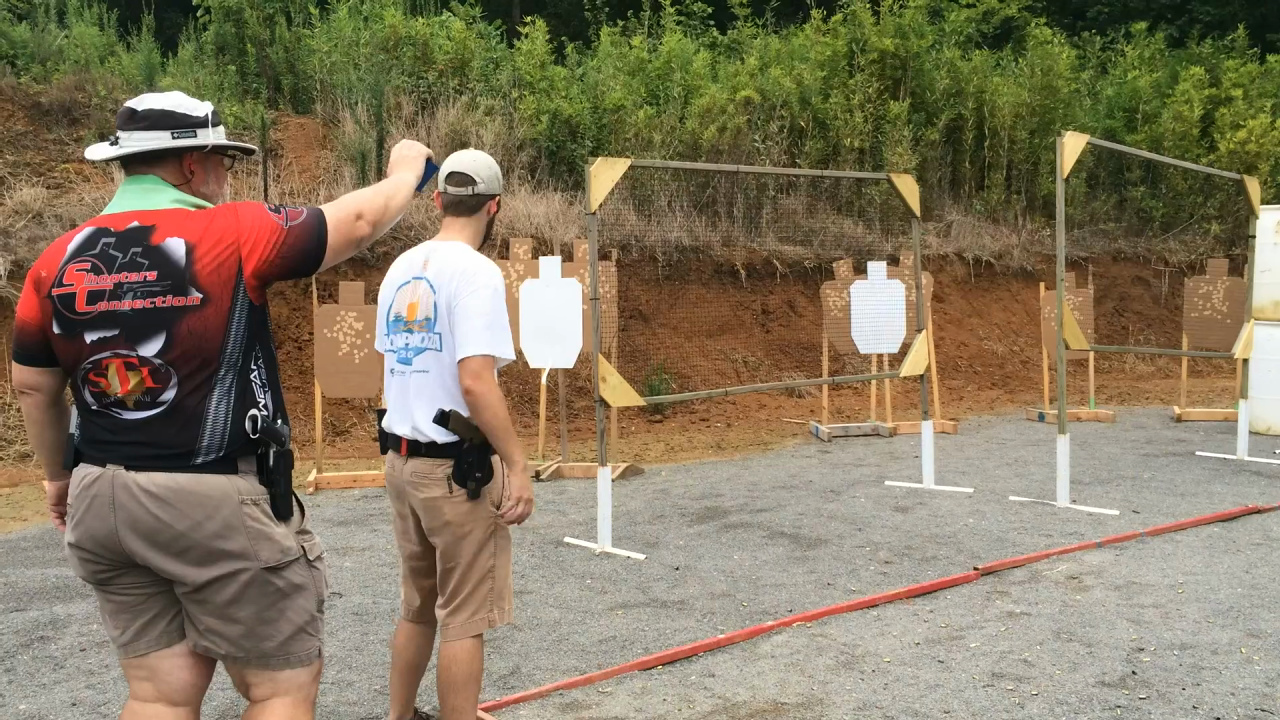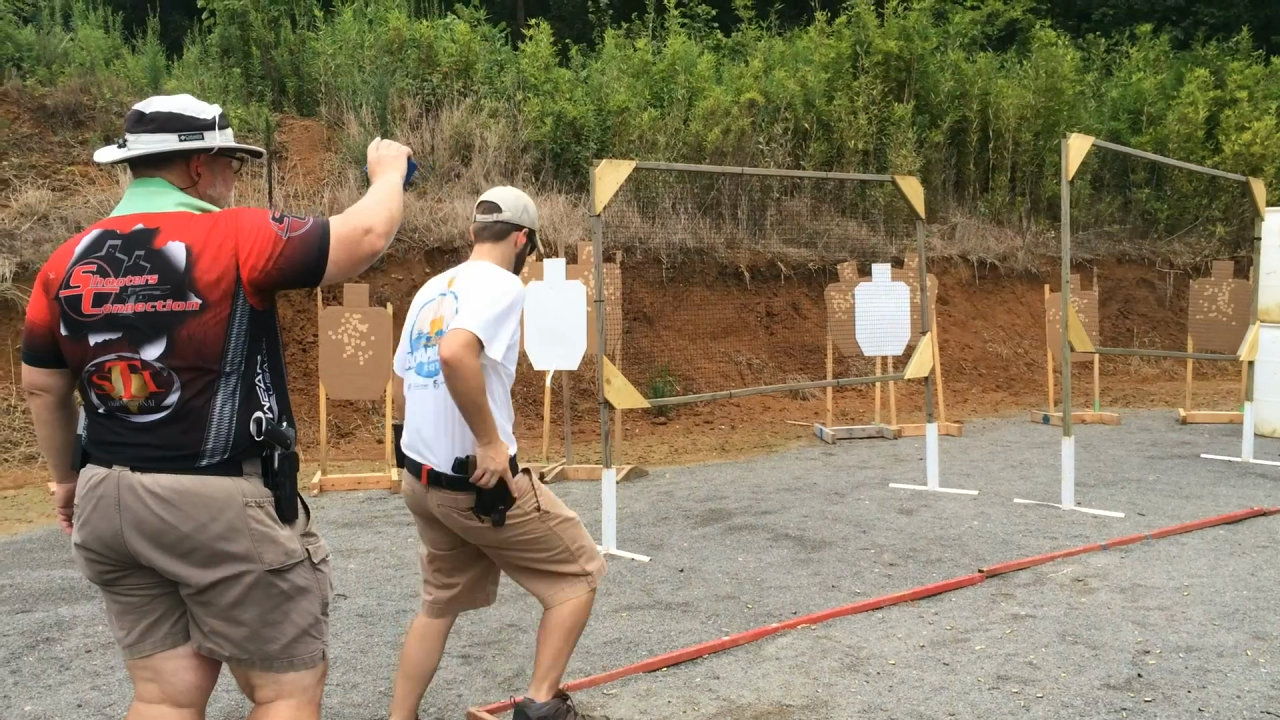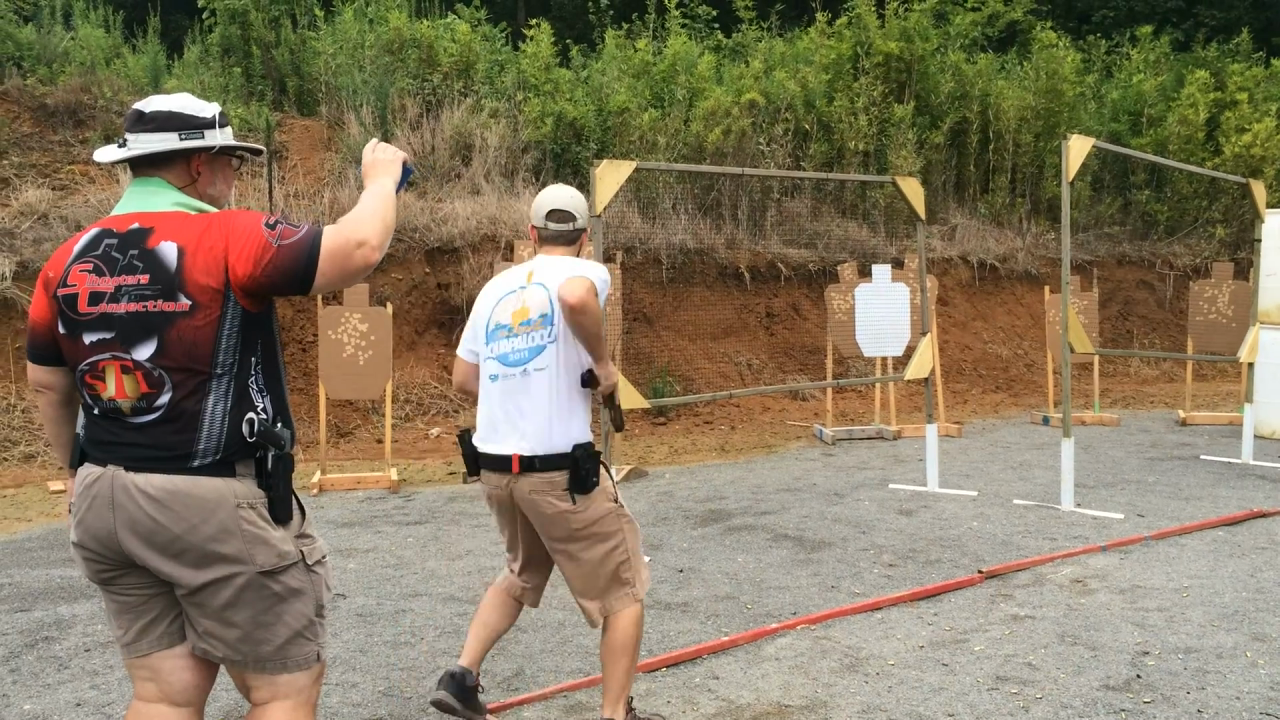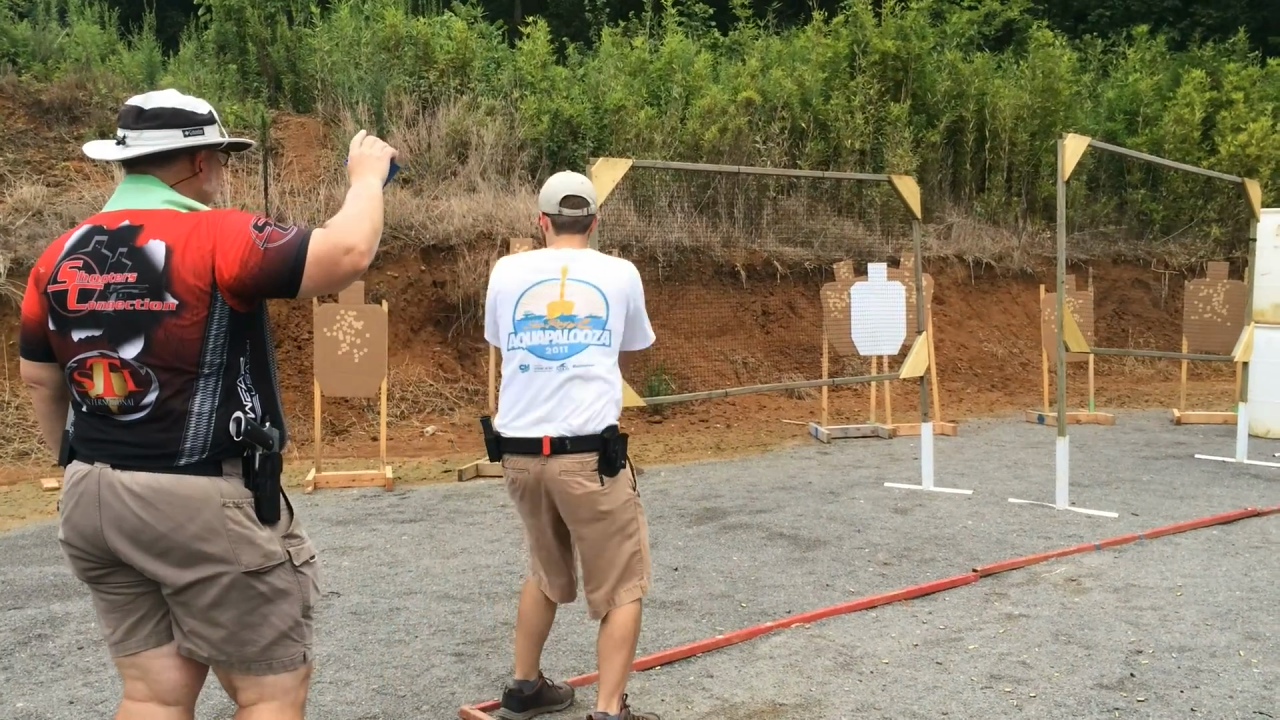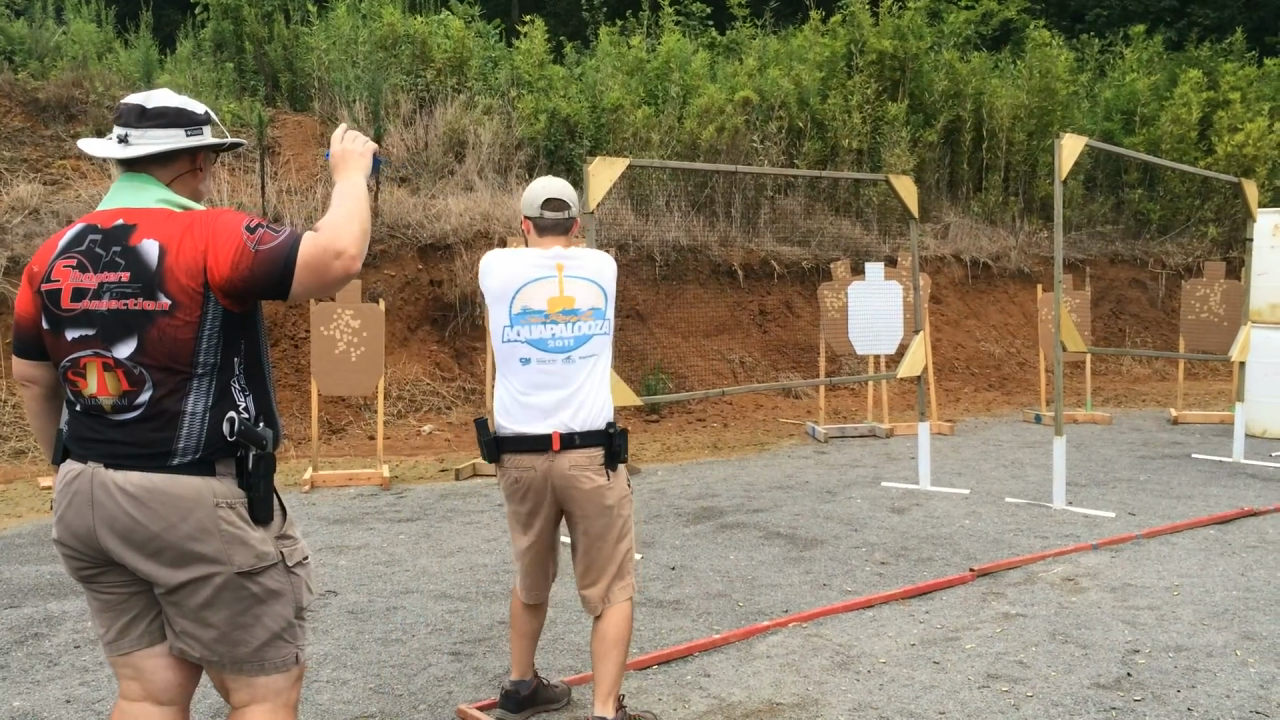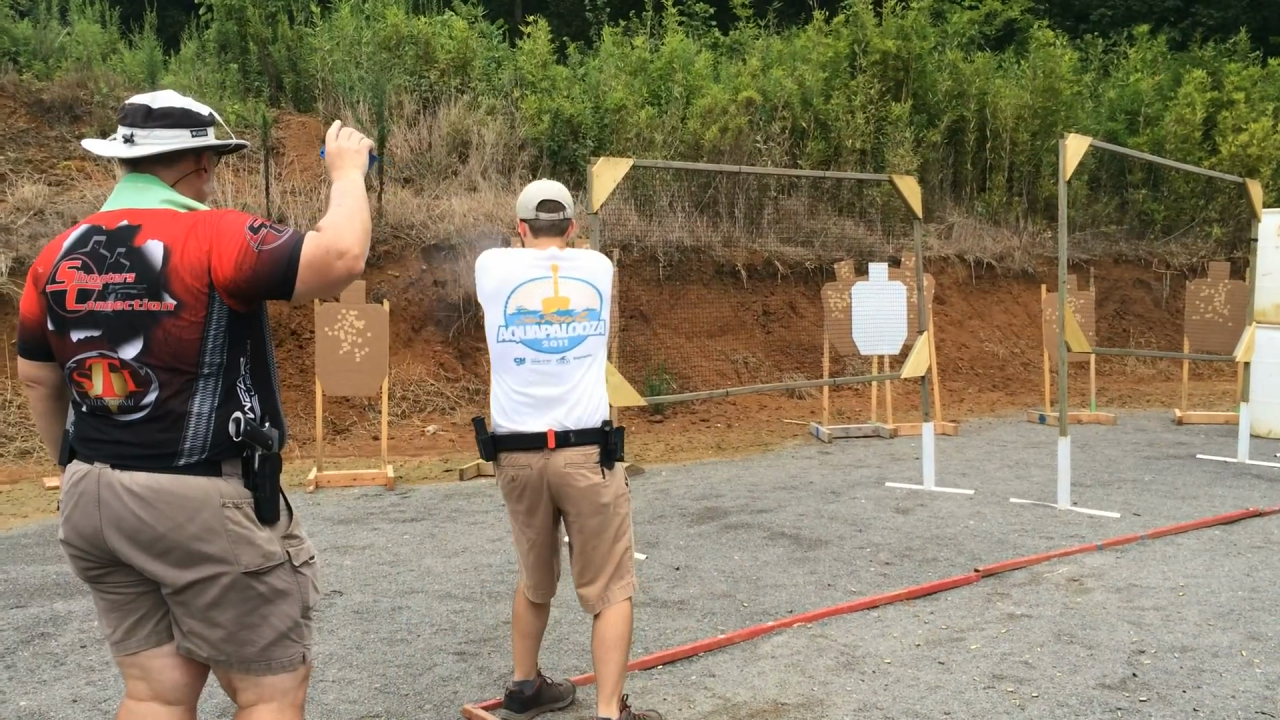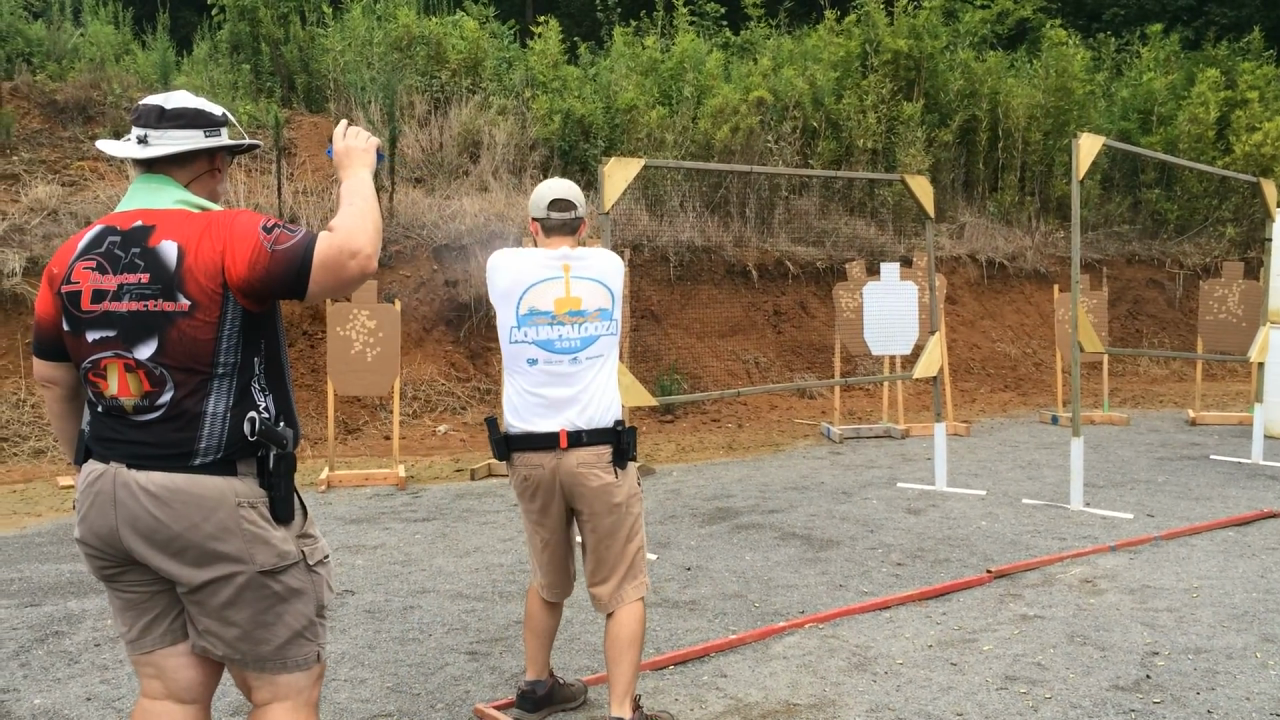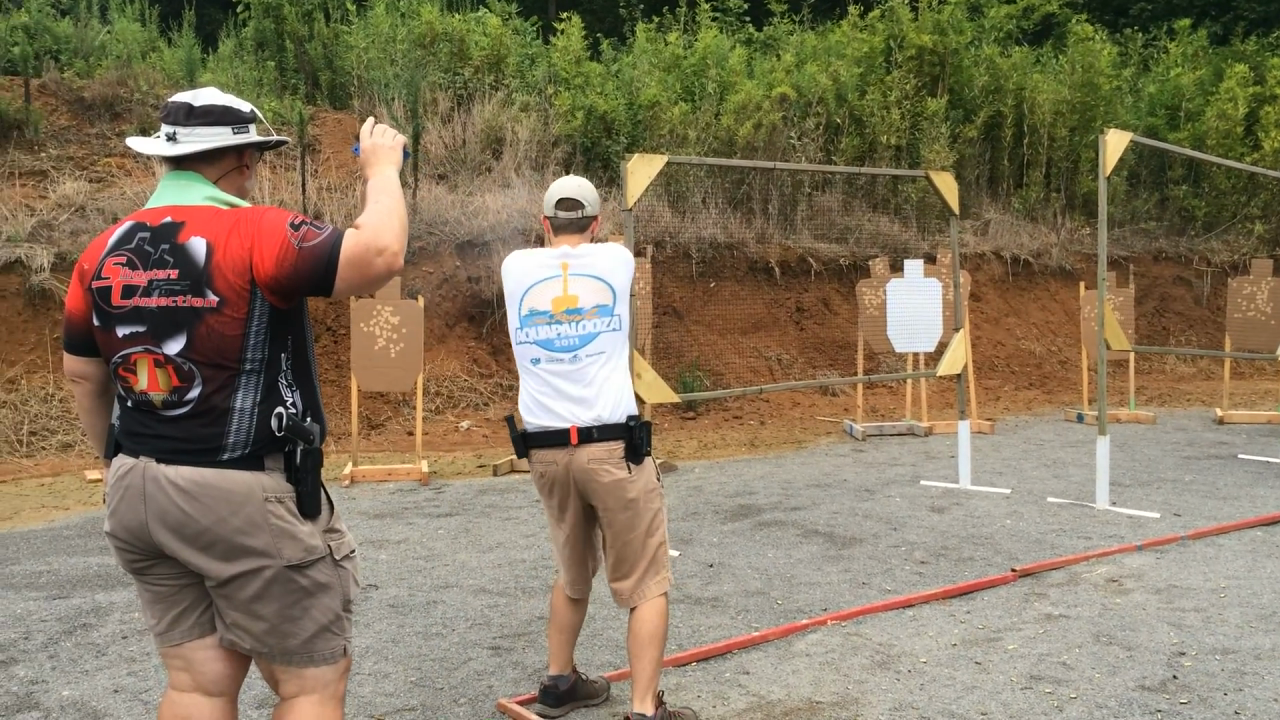
dt=0.3s
person 1, frame 1
left shoulder: (58, 260)
right shoulder: (233, 235)
left elbow: (32, 387)
right elbow: (357, 220)
left wrist: (60, 476)
right wrist: (406, 172)
left hip: (102, 500)
right hip: (215, 500)
person 1, frame 2
left shoulder: (67, 262)
right shoulder: (235, 239)
left elbow: (41, 388)
right elbow: (366, 236)
left wrist: (68, 478)
right wrist: (388, 173)
left hip: (110, 502)
right hip: (222, 502)
person 1, frame 3
left shoulder: (68, 259)
right shoulder: (229, 240)
left elbow: (47, 384)
right elbow: (359, 248)
left wrist: (78, 471)
right wrist: (382, 179)
left hip: (108, 501)
right hip: (217, 502)
person 1, frame 4
left shoulder: (60, 256)
right shoulder: (218, 238)
left elbow: (40, 381)
right elbow: (347, 252)
right wrist: (367, 176)
left hip: (93, 500)
right hip: (202, 501)
person 1, frame 5
left shoulder: (53, 254)
right shoulder: (211, 238)
left elbow: (32, 380)
right elbow: (338, 257)
right wrist: (351, 173)
left hip: (87, 501)
right hip: (196, 501)
person 1, frame 6
left shoulder: (57, 254)
right shoulder: (215, 238)
left elbow: (36, 379)
right elbow: (341, 257)
right wrist: (348, 172)
left hip: (92, 500)
right hip: (202, 502)
person 1, frame 7
left shoulder: (72, 255)
right shoulder: (229, 238)
left elbow: (54, 381)
right elbow: (354, 257)
right wrist: (356, 171)
left hip: (108, 501)
right hip: (217, 500)
person 1, frame 8
left shoulder: (103, 251)
right shoulder: (257, 234)
left elbow: (83, 375)
right elbow: (380, 254)
right wrist: (382, 169)
left hip: (138, 494)
right hip: (245, 495)
person 2, frame 1
left shoulder: (401, 268)
right shoulder: (477, 271)
right elbow: (476, 380)
right wrist: (517, 465)
left hip: (402, 459)
right hip: (456, 466)
left knee: (418, 608)
right knee: (464, 620)
person 2, frame 2
left shoulder: (430, 289)
right shoulder: (501, 287)
left elbow: (402, 383)
right elbow: (455, 353)
right wrist: (489, 440)
left hip: (420, 477)
right hip: (477, 483)
left knee: (440, 603)
right knee: (580, 571)
person 2, frame 3
left shoulder: (496, 286)
right shoulder: (588, 272)
left elbow: (463, 378)
right elbow: (576, 298)
right wrist: (603, 363)
left hip: (495, 470)
right hip: (560, 473)
left knee: (521, 578)
right knee: (624, 592)
left ankle: (462, 677)
person 2, frame 4
left shoulder: (506, 272)
right shoulder: (622, 275)
left hip: (520, 456)
right hip: (589, 457)
left knee: (547, 577)
right knee: (623, 587)
person 2, frame 5
left shoulder: (496, 266)
right shoulder: (603, 267)
left hip: (520, 455)
right hip: (590, 453)
left knee: (531, 580)
right knee: (612, 588)
person 2, frame 6
left shoulder: (492, 266)
right shoulder: (598, 267)
left hip: (518, 454)
right hip: (586, 452)
left knee: (534, 577)
right knee: (610, 587)
person 2, frame 7
left shoulder: (504, 266)
right shoulder: (609, 265)
left hip: (530, 454)
right hip: (599, 451)
left knee: (548, 576)
right knee: (623, 588)
person 2, frame 8
left shoulder: (515, 267)
right shoulder: (617, 259)
left hip: (548, 450)
right hip: (612, 446)
left knee: (573, 571)
right knee: (647, 581)
